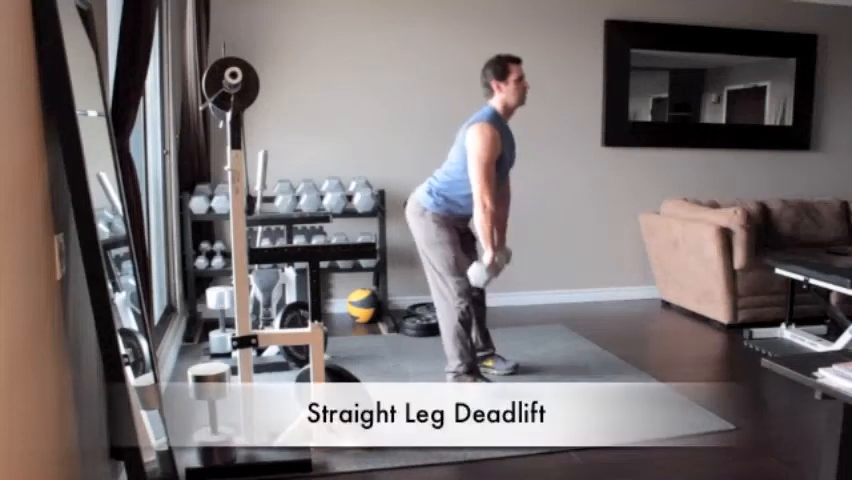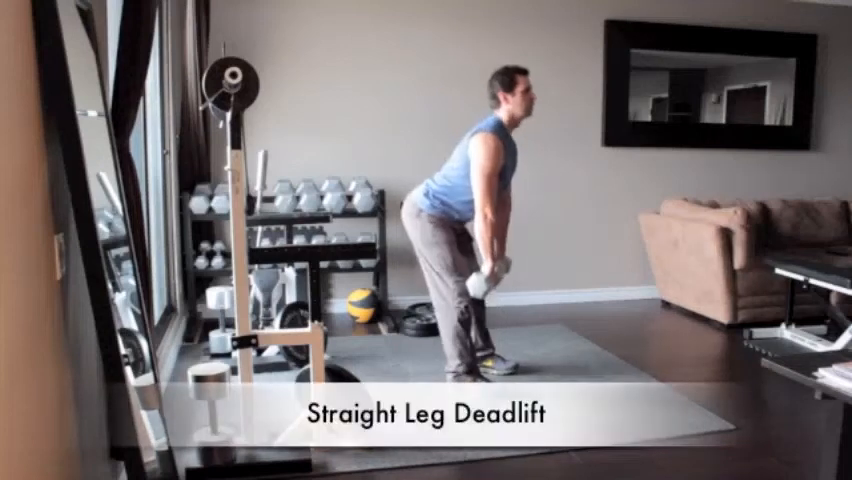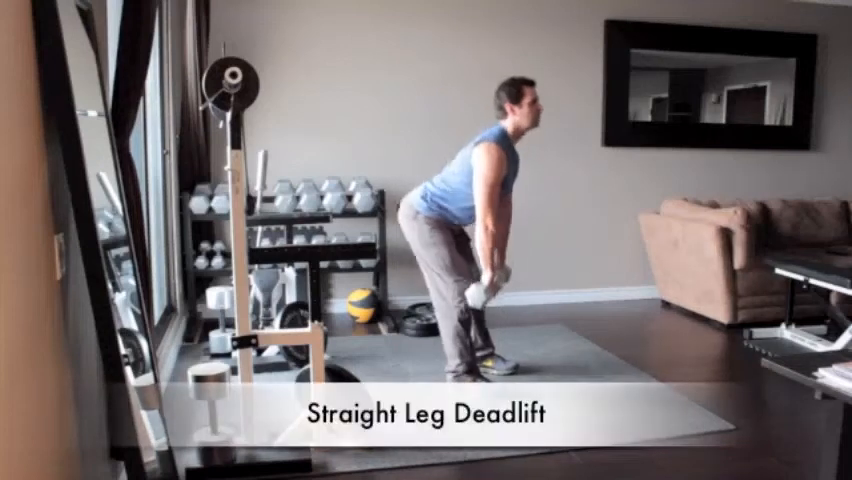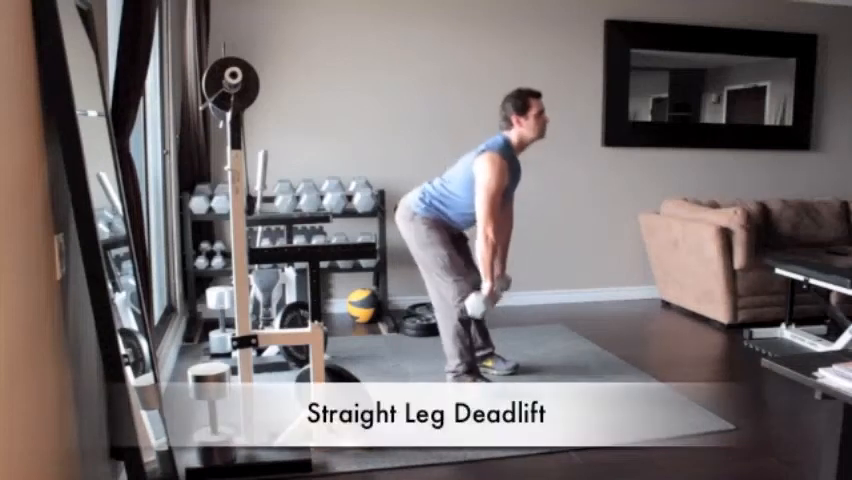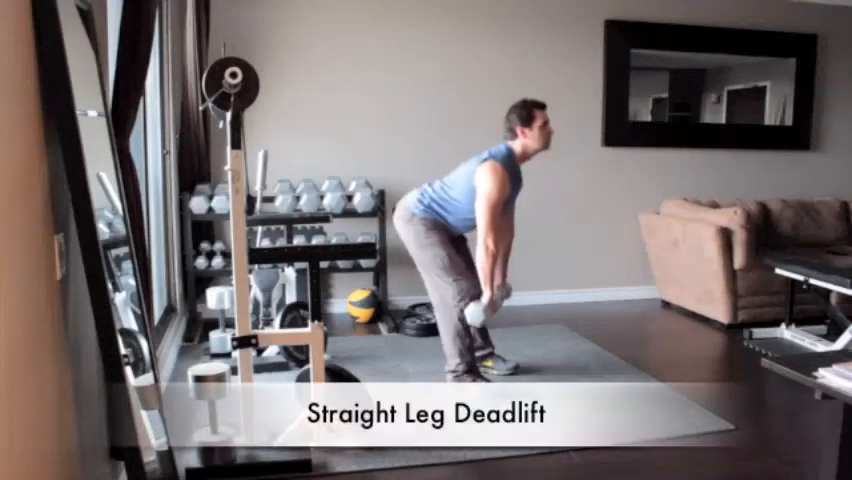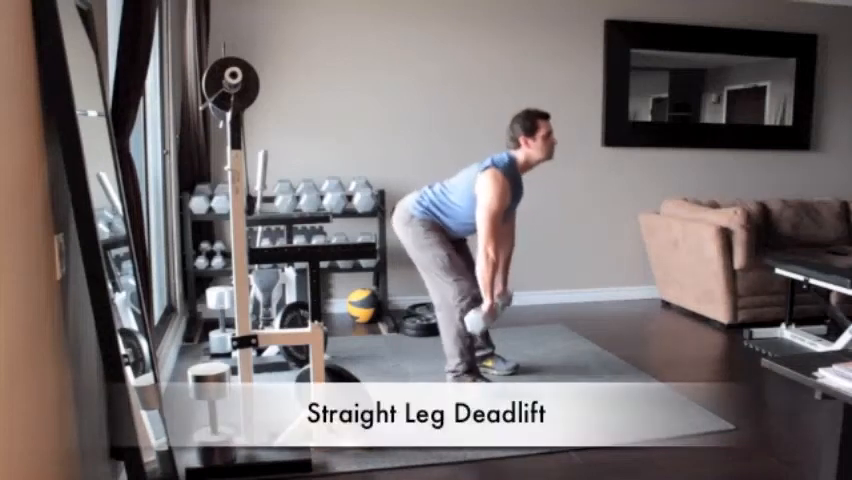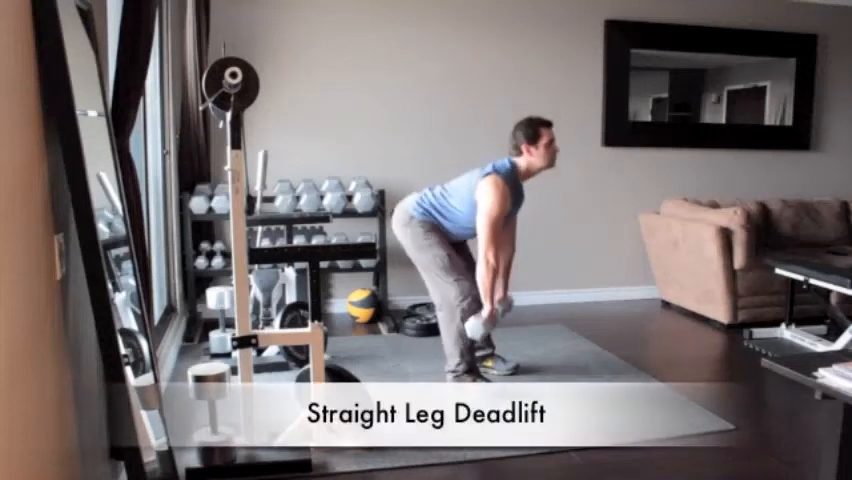
dt=0.1s
person 1, frame 1
left shoulder: (501, 127)
right shoulder: (484, 130)
left elbow: (502, 188)
right elbow: (483, 200)
left wrist: (501, 242)
right wrist: (489, 251)
left hip: (453, 215)
right hip: (431, 213)
left knee: (472, 286)
right knee: (455, 291)
left ankle: (483, 353)
right ankle: (461, 374)
person 1, frame 2
left shoulder: (505, 138)
right shoulder: (489, 140)
left elbow: (502, 199)
right elbow: (484, 210)
left wrist: (499, 251)
right wrist: (489, 261)
left hip: (448, 217)
right hip: (426, 214)
right knee: (455, 292)
left ankle: (482, 354)
right ankle: (461, 374)
person 1, frame 3
left shoulder: (508, 147)
right shoulder: (492, 150)
left elbow: (503, 208)
right elbow: (486, 221)
left wrist: (500, 260)
right wrist: (489, 270)
left hip: (445, 219)
right hip: (423, 216)
left knee: (472, 286)
right knee: (455, 292)
left ankle: (483, 354)
right ankle: (461, 374)
person 1, frame 4
left shoulder: (510, 158)
right shoulder: (495, 161)
left elbow: (504, 218)
right elbow: (486, 231)
left wrist: (499, 269)
right wrist: (489, 281)
left hip: (443, 220)
right hip: (419, 217)
left knee: (472, 286)
right knee: (456, 292)
left ankle: (482, 354)
right ankle: (461, 374)
person 1, frame 5
left shoulder: (512, 166)
right shoulder: (496, 170)
left elbow: (505, 227)
right elbow: (486, 241)
left wrist: (500, 277)
right wrist: (488, 290)
left hip: (442, 221)
right hip: (418, 218)
left knee: (472, 287)
right knee: (456, 292)
left ankle: (482, 354)
right ankle: (461, 374)
person 1, frame 6
left shoulder: (513, 176)
right shoulder: (497, 180)
left elbow: (505, 236)
right elbow: (487, 249)
left wrist: (501, 285)
right wrist: (488, 299)
left hip: (439, 223)
right hip: (416, 220)
left knee: (473, 286)
right knee: (457, 293)
left ankle: (482, 354)
right ankle: (461, 374)
person 1, frame 7
left shoulder: (514, 181)
right shoulder: (497, 186)
left elbow: (506, 241)
right elbow: (487, 256)
left wrist: (502, 290)
right wrist: (488, 305)
left hip: (440, 225)
right hip: (416, 222)
left knee: (474, 286)
right knee: (458, 293)
left ankle: (483, 355)
right ankle: (461, 375)
